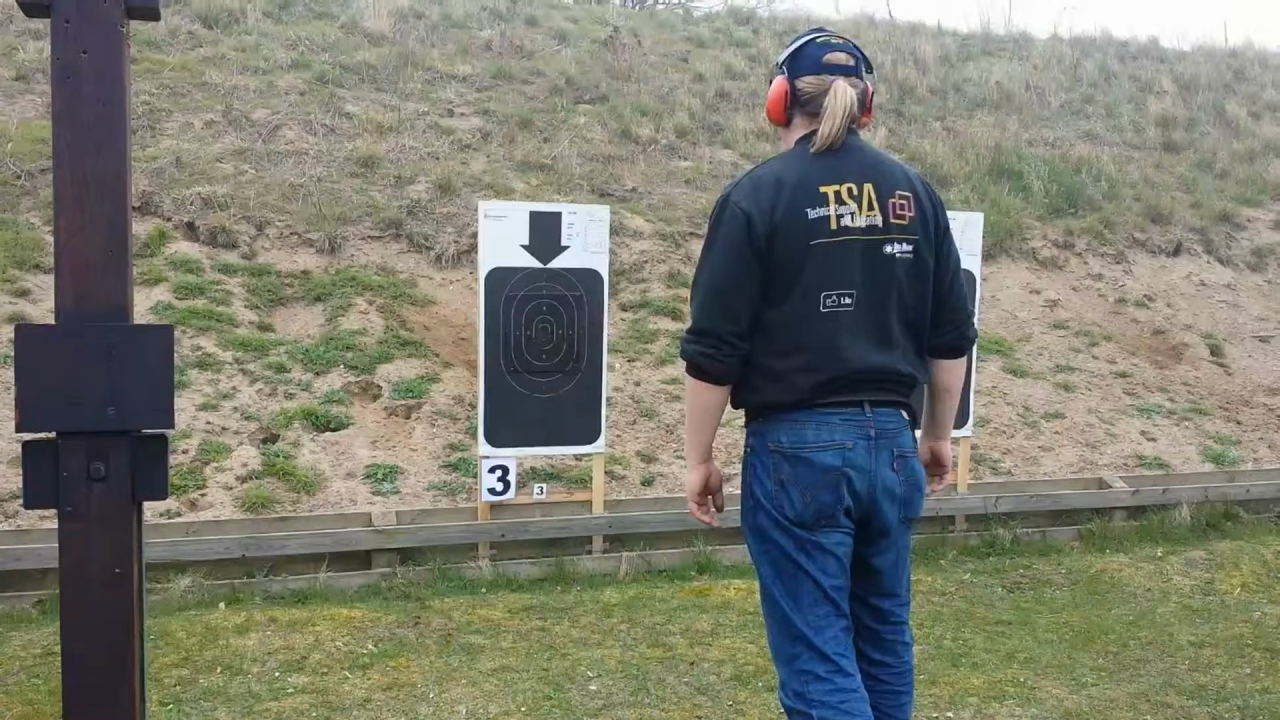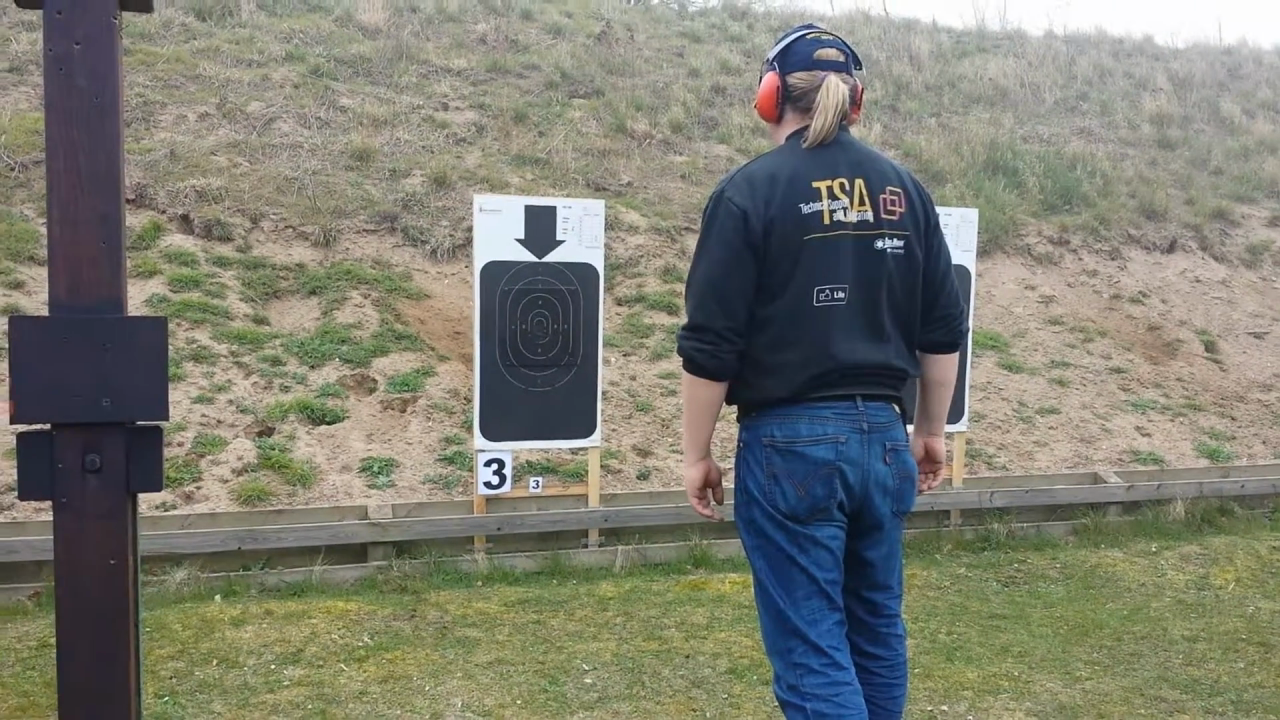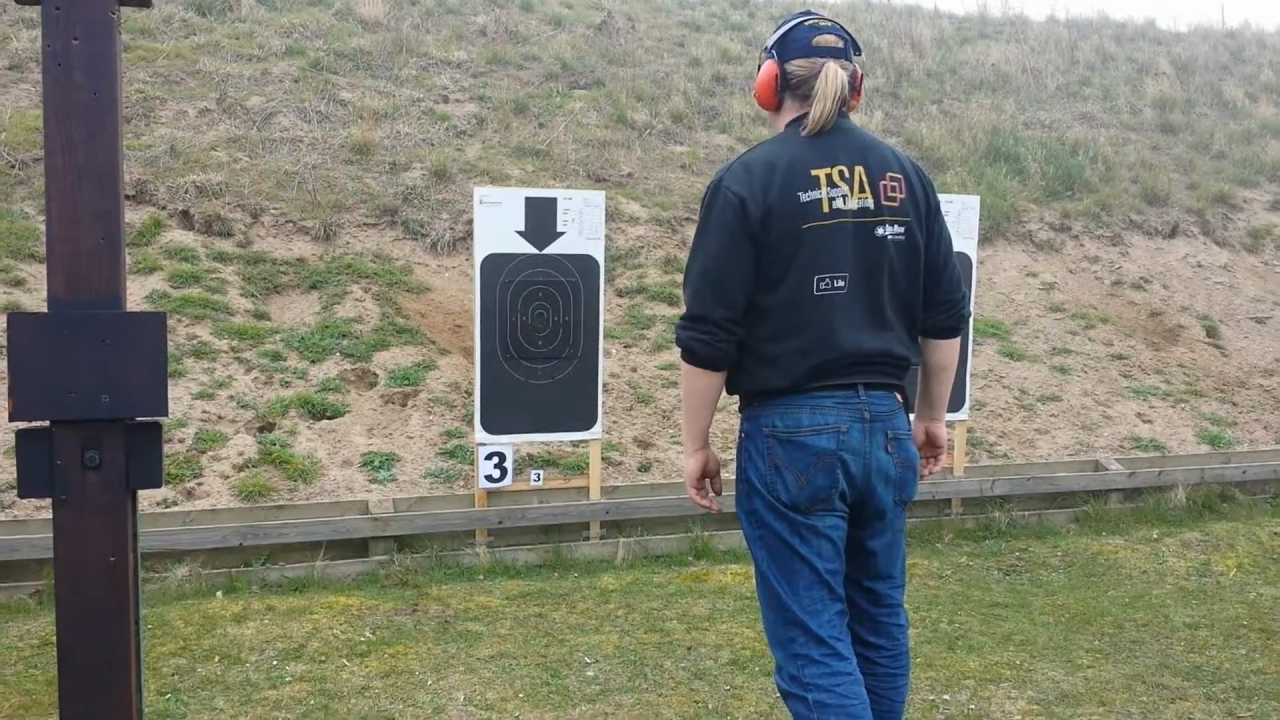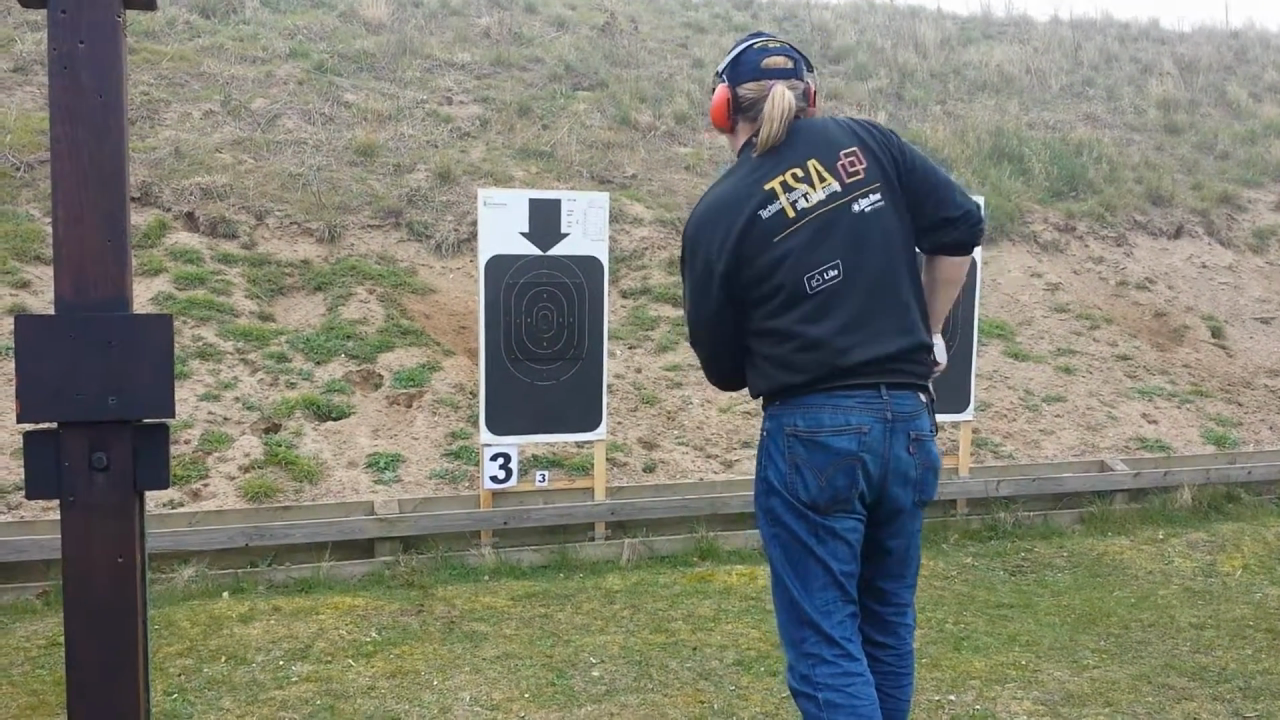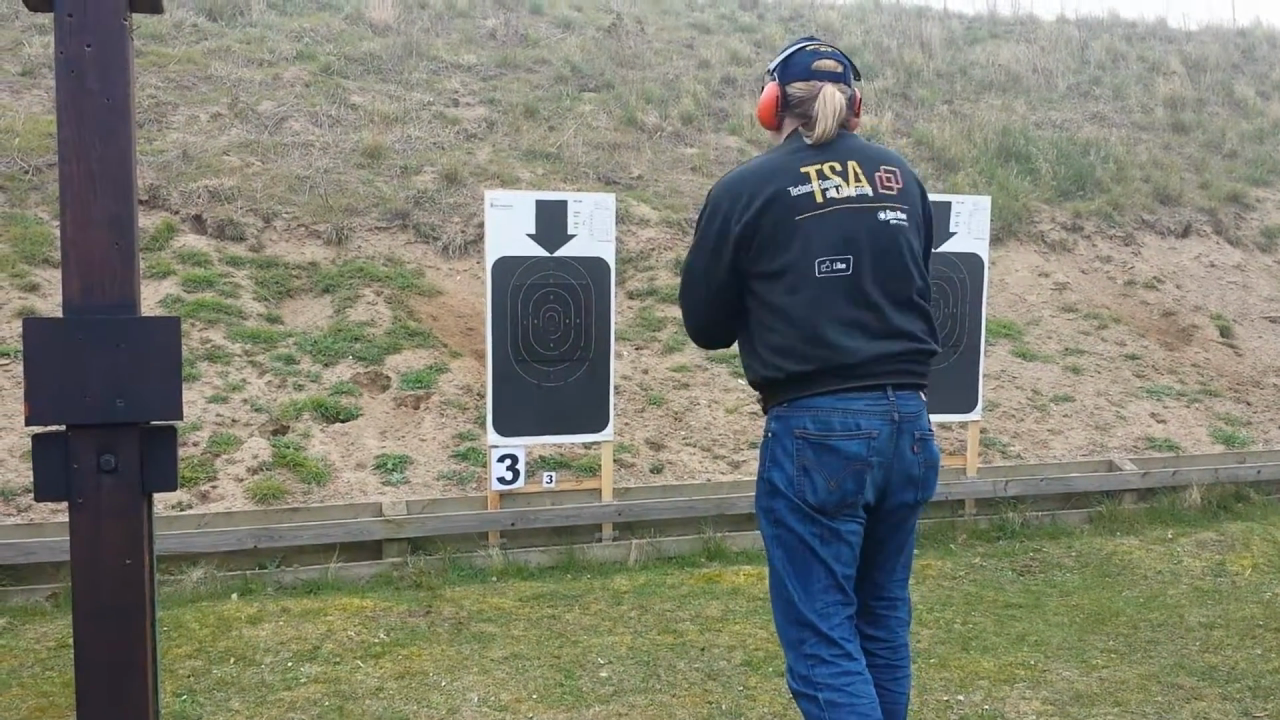
dt=1s
person 1, frame 1
left shoulder: (757, 195)
right shoulder: (915, 194)
left elbow: (713, 350)
right elbow: (951, 337)
left wrist: (698, 457)
right wrist: (938, 435)
left hip: (797, 448)
right hip: (890, 443)
left knee: (816, 652)
right knee: (884, 634)
person 1, frame 2
left shoulder: (750, 191)
right shoulder: (903, 189)
left elbow: (710, 345)
right elbow: (943, 330)
left wrist: (696, 453)
right wrist: (929, 431)
left hip: (790, 442)
right hip: (881, 437)
left knee: (809, 647)
right knee: (876, 626)
person 1, frame 3
left shoulder: (748, 180)
right shoulder: (905, 175)
left elbow: (708, 335)
right elbow: (945, 316)
left wrist: (695, 443)
right wrist: (932, 415)
left hip: (792, 433)
right hip: (883, 426)
left knee: (811, 638)
right knee: (879, 617)
person 1, frame 4
left shoulder: (717, 213)
right shoulder: (868, 143)
left elbow: (722, 366)
right elbow: (960, 228)
right wrist: (923, 331)
left hip: (811, 436)
right hip: (906, 424)
left knee: (823, 640)
right knee: (887, 623)
person 1, frame 5
left shoulder: (741, 191)
right shoulder: (898, 174)
left elbow: (706, 323)
left hip: (815, 431)
right hip: (906, 424)
left knee: (820, 635)
right knee: (882, 621)
